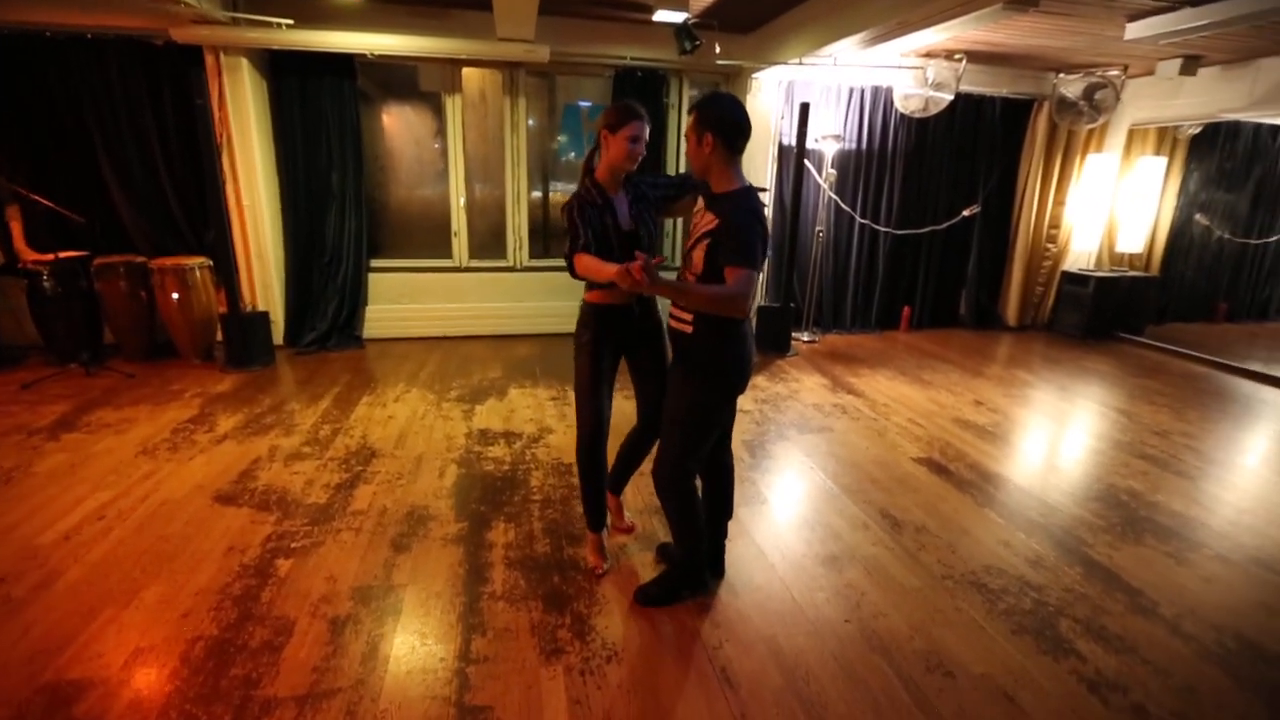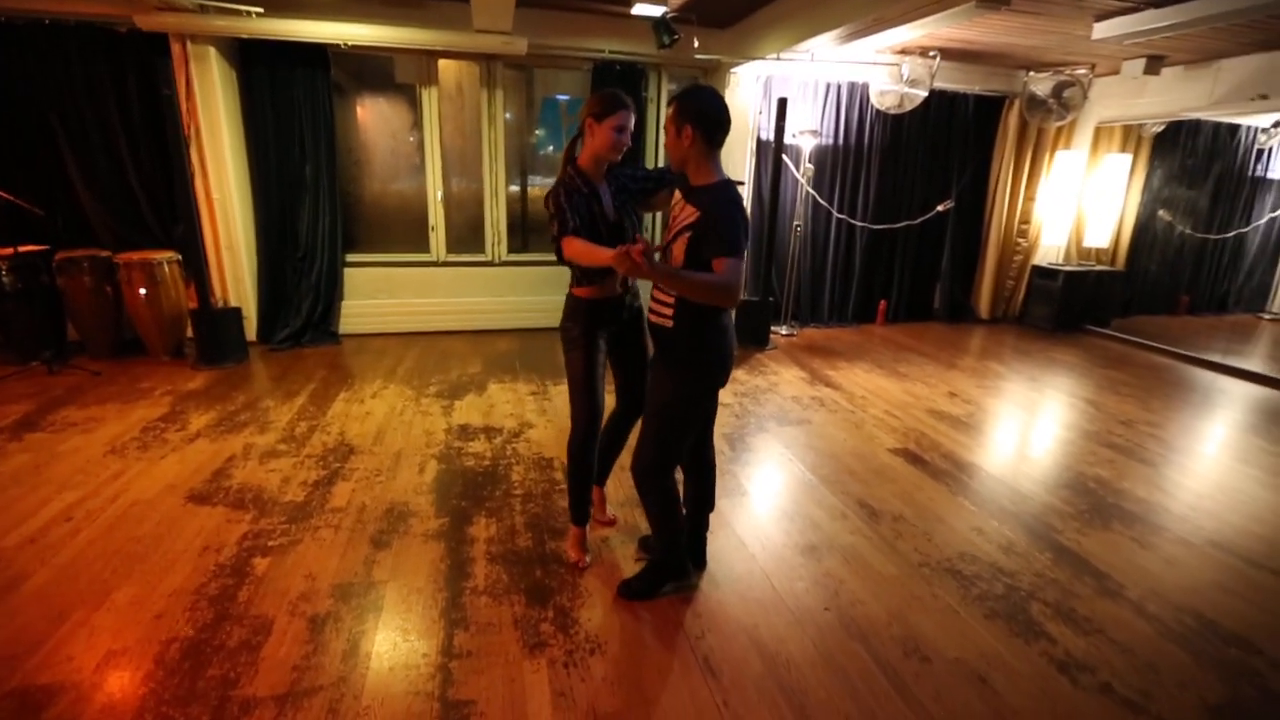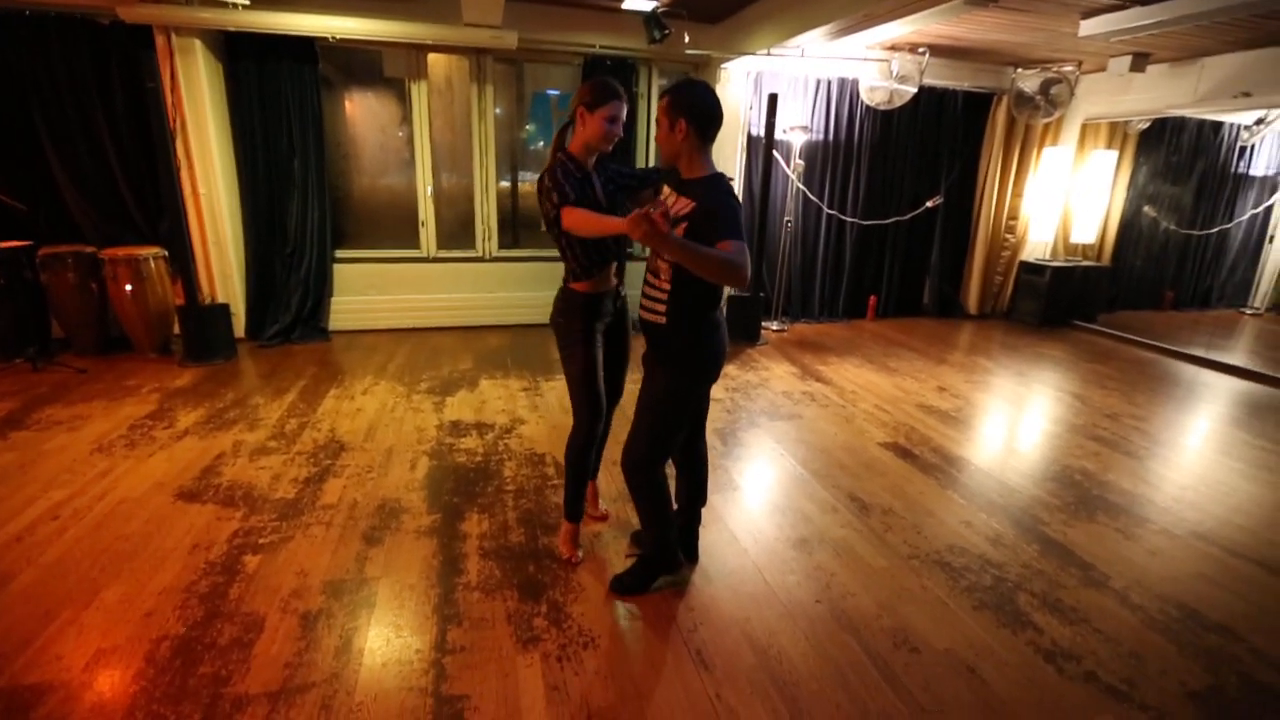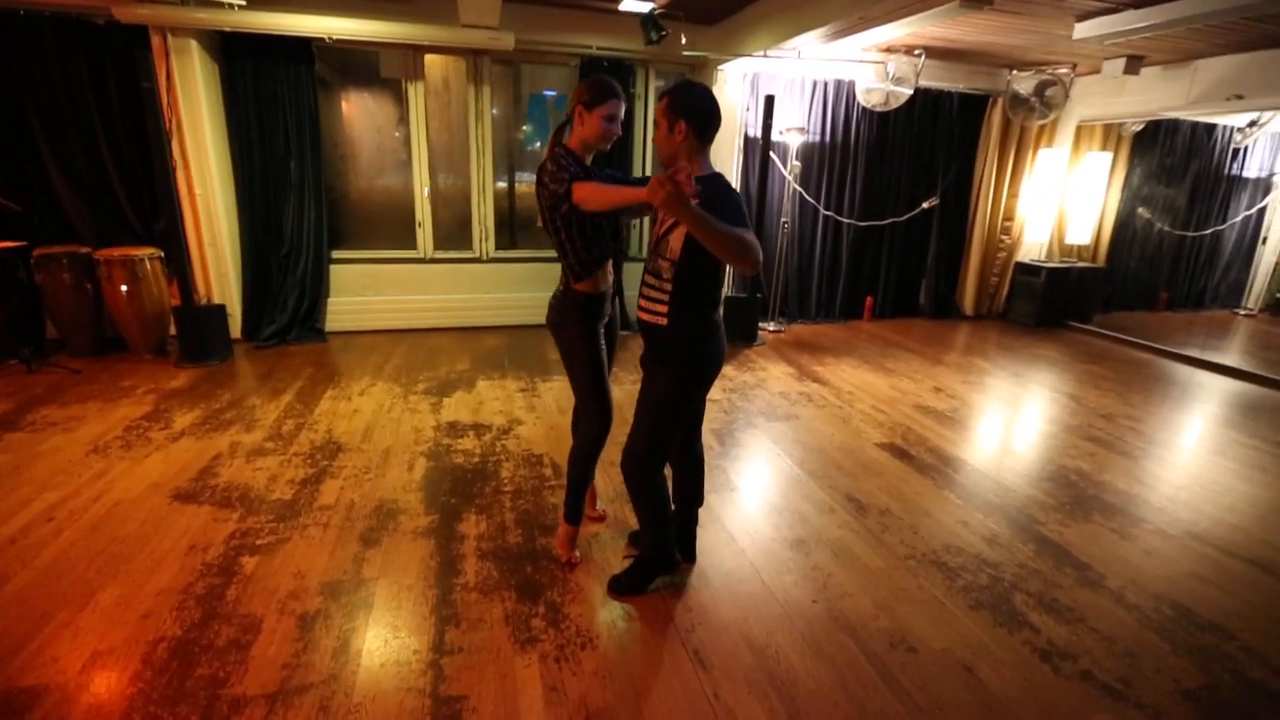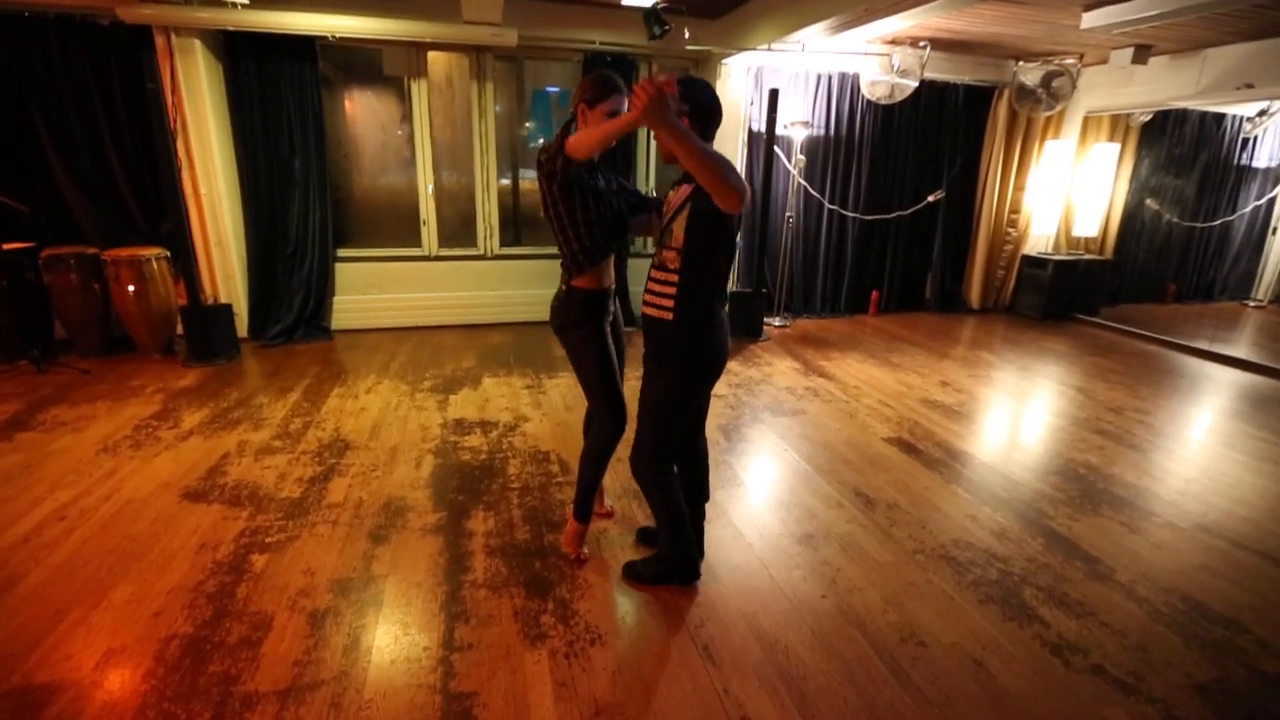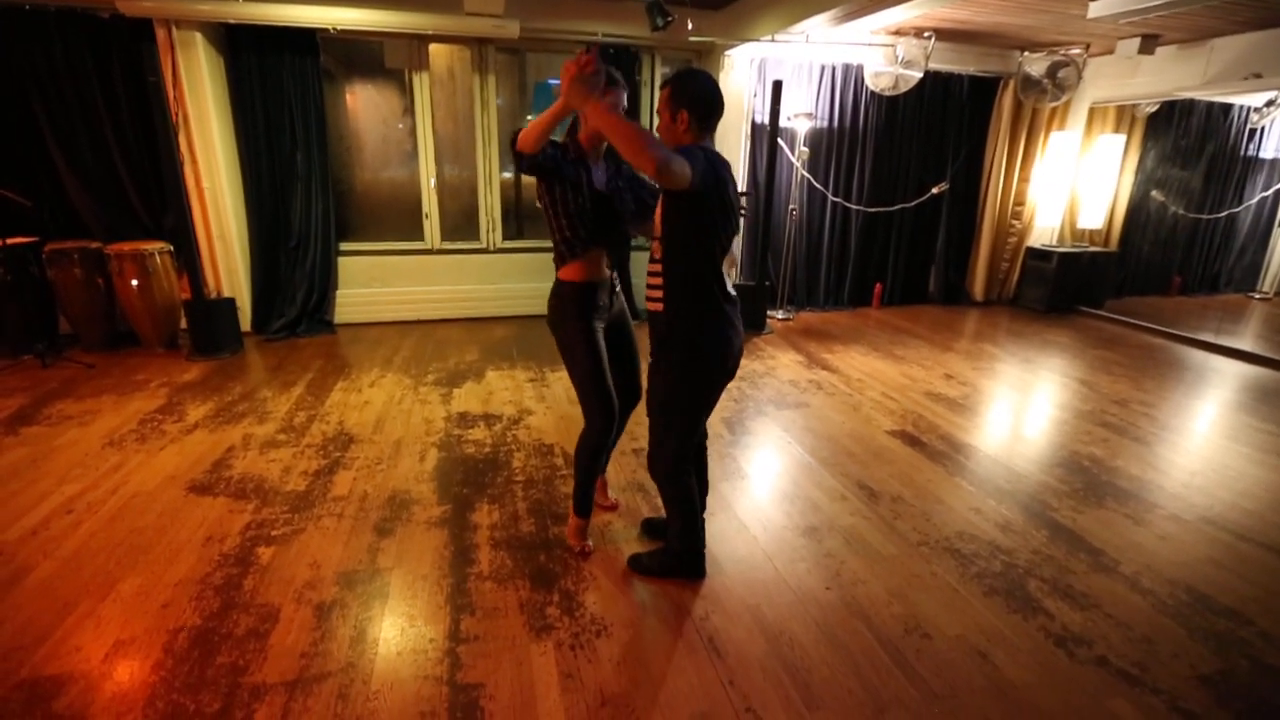
dt=0.3s
person 1, frame 1
left shoulder: (741, 215)
right shoulder: (715, 196)
left elbow: (739, 299)
right elbow: (686, 223)
left wrist: (662, 287)
left hip: (711, 361)
right hip: (712, 356)
left knee: (672, 469)
right knee: (714, 457)
left ankle: (690, 569)
right ankle: (709, 553)
person 1, frame 2
left shoulder: (721, 208)
right shoulder: (690, 189)
left elbow: (729, 289)
left wrist: (656, 272)
left hip: (692, 355)
right hip: (693, 349)
left knee: (651, 464)
right knee: (695, 450)
left ankle: (671, 560)
right ankle: (690, 543)
person 1, frame 3
left shoulder: (715, 200)
right shoulder: (678, 184)
left elbow: (738, 272)
left wrist: (668, 243)
left hip: (685, 351)
right hip: (686, 346)
left knee: (640, 459)
right knee: (687, 444)
left ankle: (662, 552)
right ankle: (683, 538)
person 1, frame 4
left shoulder: (717, 196)
right shoulder: (682, 185)
left elbow: (750, 258)
left wrist: (687, 212)
left hip: (684, 352)
right hip: (679, 346)
left knee: (640, 461)
right knee: (683, 445)
left ankle: (659, 552)
right ankle: (680, 537)
person 1, frame 5
left shoulder: (714, 191)
right shoulder: (686, 186)
left elbow: (735, 191)
right elbow: (668, 233)
left wrist: (662, 123)
left hip: (687, 345)
right hip: (683, 340)
left knee: (649, 458)
right knee: (685, 442)
left ankle: (677, 557)
right ankle: (686, 535)
person 1, frame 6
left shoulder: (698, 166)
right shoulder: (708, 170)
left elbow: (655, 161)
left wrist: (586, 99)
left hip: (695, 342)
right hip: (708, 332)
left knee: (669, 454)
right knee: (686, 436)
left ankle: (686, 553)
right ankle: (686, 524)
person 2, frame 1
left shoulder: (646, 189)
right shoulder: (580, 205)
left elbow: (695, 187)
right elbow: (579, 261)
right wrist: (617, 273)
left hip: (646, 318)
right hip: (600, 323)
left knee: (654, 419)
right knee: (592, 430)
left ankle: (613, 492)
right ankle: (595, 532)
person 2, frame 2
left shoulder: (624, 180)
right shoulder: (564, 193)
left elbow: (672, 184)
right elbow: (569, 245)
right wrist: (613, 257)
left hip: (629, 308)
right hip: (587, 316)
left knee: (632, 405)
right knee: (587, 421)
left ankle: (597, 485)
right ankle: (578, 526)
person 2, frame 3
left shoulder: (605, 172)
right shoulder: (557, 176)
left elbow: (651, 181)
right elbow: (571, 218)
right wrist: (628, 225)
left hip: (615, 301)
right hip: (580, 309)
left knee: (610, 404)
right knee: (589, 416)
left ankle: (589, 485)
right ankle: (570, 523)
person 2, frame 4
left shoulder: (594, 170)
right shoulder: (557, 168)
left elbow: (633, 189)
right elbow: (582, 196)
right wrist: (650, 195)
left hip: (604, 302)
right hip: (578, 309)
left knee: (592, 406)
right knee: (597, 416)
left ankle: (586, 488)
right ankle: (569, 524)
person 2, frame 5
left shoulder: (604, 177)
right shoulder: (562, 170)
left elbow: (648, 214)
right elbow: (567, 149)
right wrist: (634, 115)
left hip: (606, 302)
right hip: (580, 308)
left knee: (605, 405)
right knee: (613, 417)
left ankle: (594, 487)
right ankle: (577, 523)
person 2, frame 6
left shoulder: (619, 171)
right shoulder: (558, 160)
left elbow: (659, 208)
right elbow: (523, 149)
right wrist: (567, 100)
left hip: (613, 295)
right hip: (575, 303)
left knee: (629, 394)
right knee: (602, 414)
left ankle: (597, 476)
right ankle: (578, 516)
